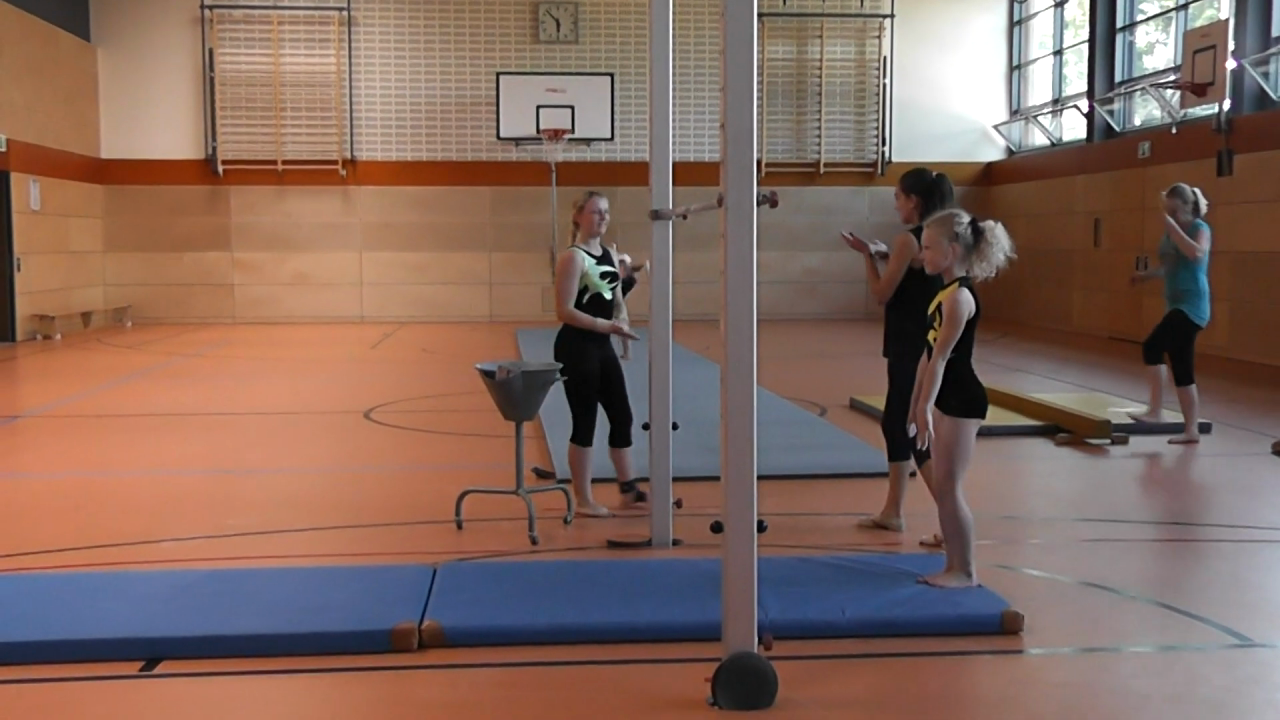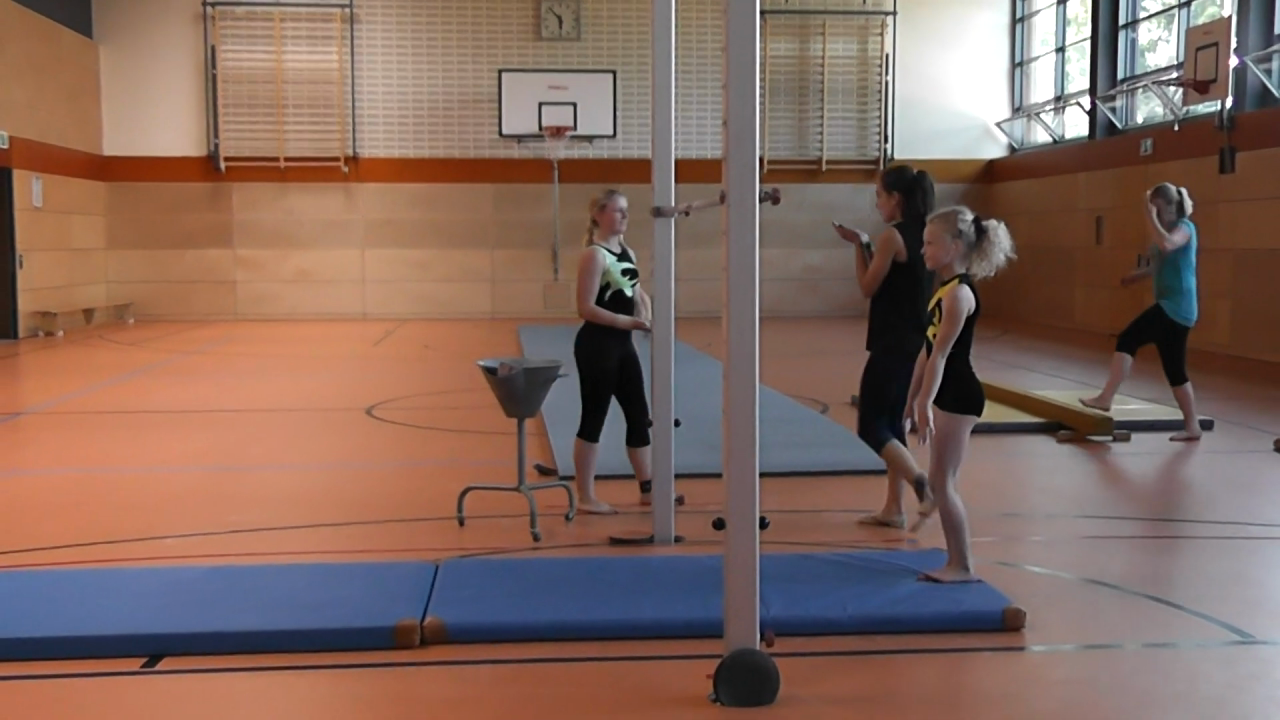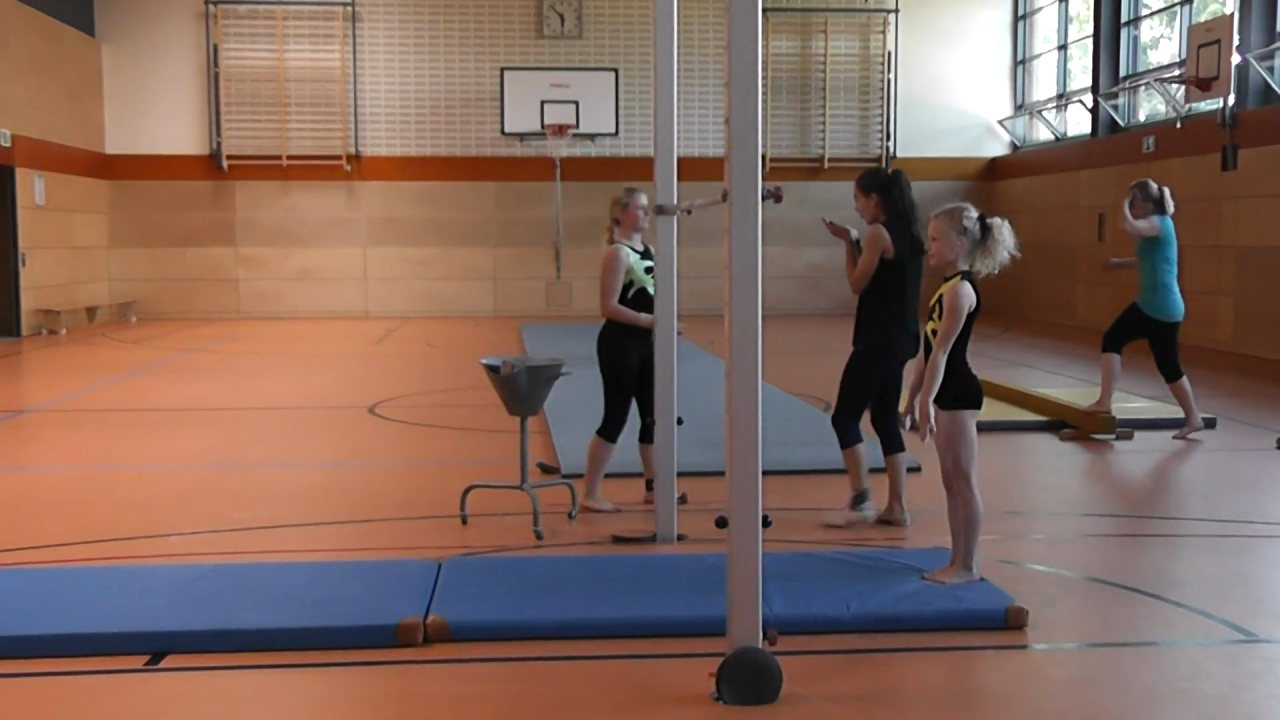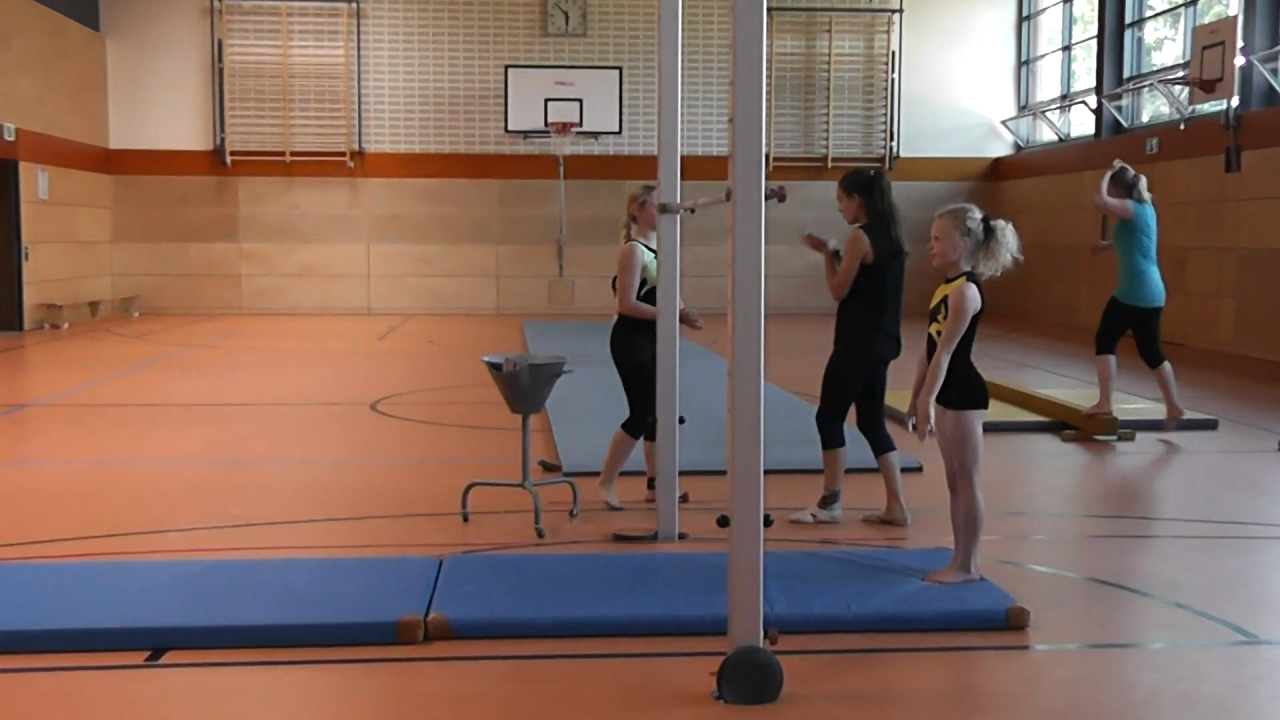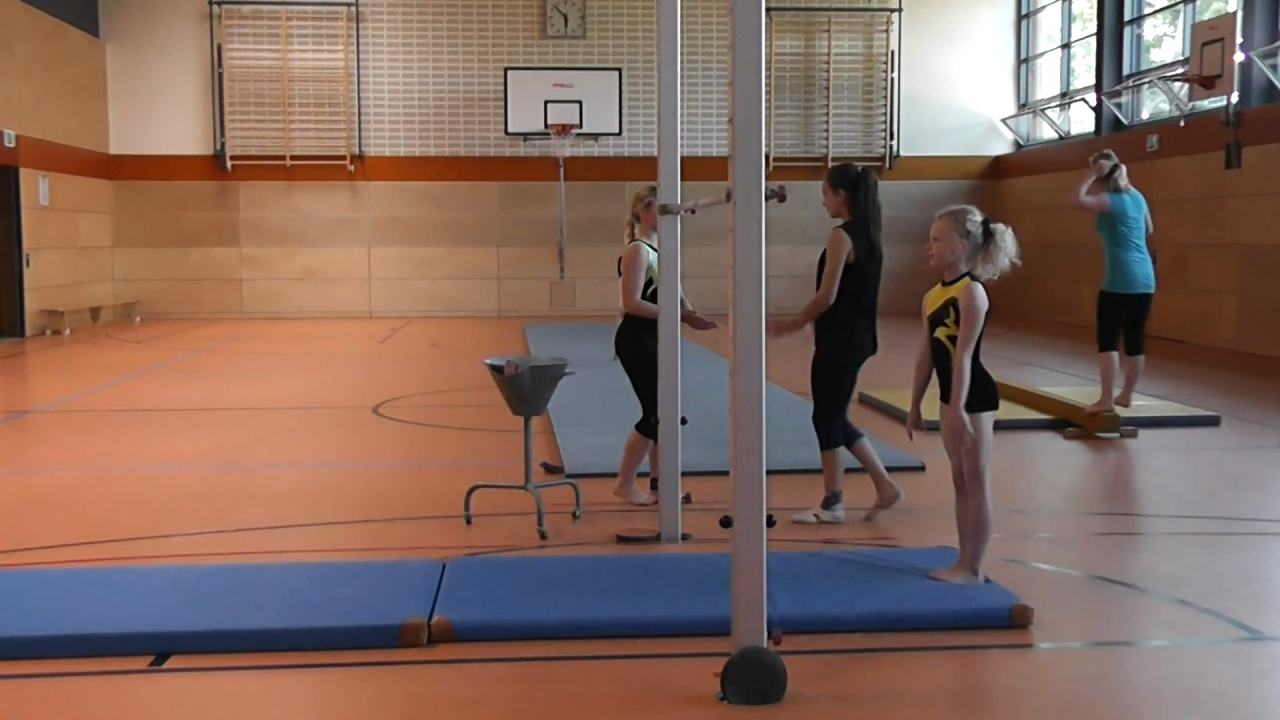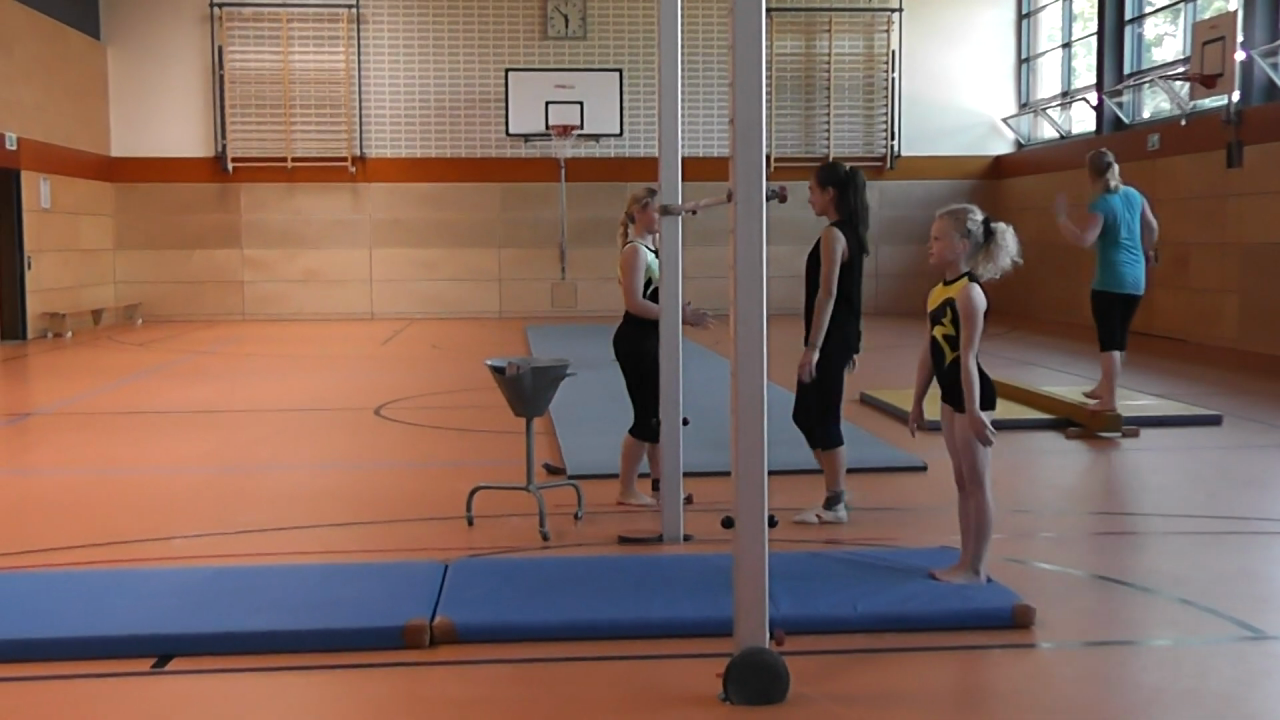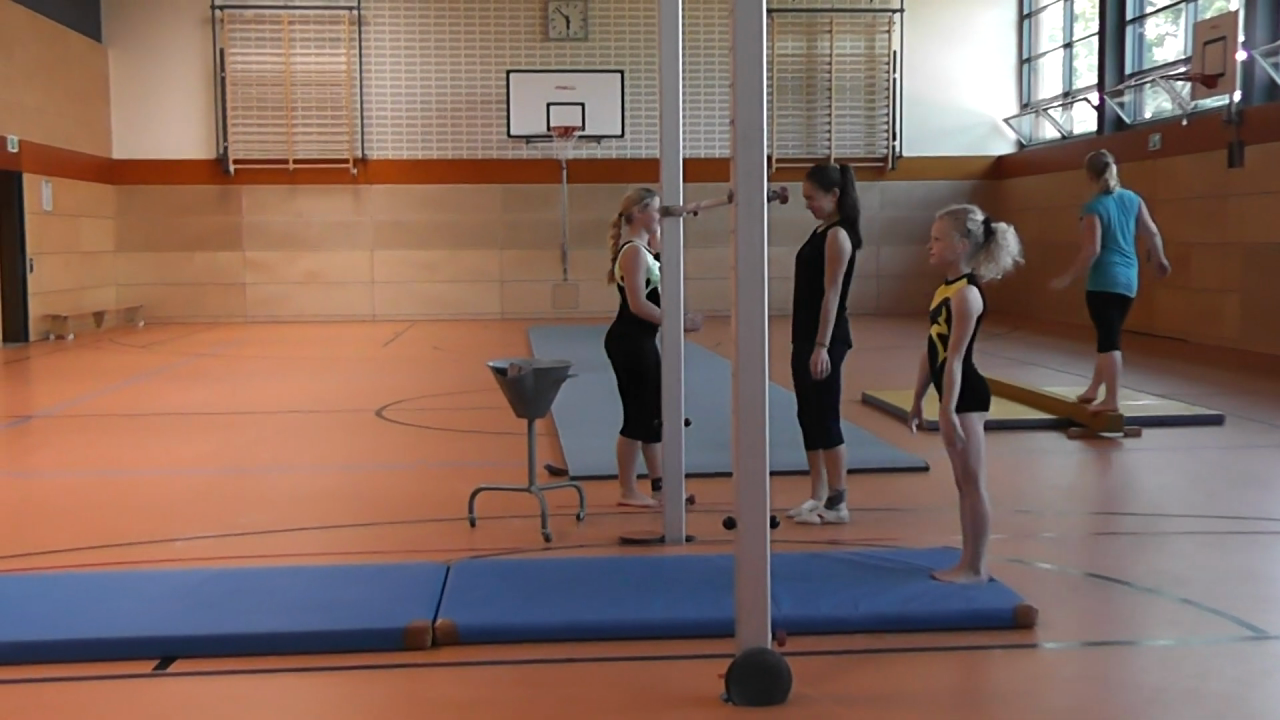
dt=0.2s
person 1, frame 1
left shoulder: (959, 297)
right shoulder: (944, 294)
left elbow: (941, 357)
right elbow: (927, 356)
left wrist: (925, 408)
right wrist: (915, 404)
left hip: (962, 400)
right hip: (946, 399)
left knee: (947, 488)
right knee: (941, 487)
left ankle: (966, 571)
right ankle: (953, 566)
person 1, frame 2
left shoulder: (959, 294)
right shoulder: (944, 291)
left elbow: (941, 354)
right elbow: (927, 352)
left wrist: (926, 403)
right wrist: (913, 400)
left hip: (958, 396)
right hip: (945, 396)
left knee: (941, 483)
right knee: (941, 483)
left ankle: (963, 566)
right ankle: (954, 562)
person 1, frame 3
left shoulder: (960, 290)
right shoulder: (948, 288)
left elbow: (942, 351)
right elbow: (928, 349)
left wrist: (926, 400)
right wrist: (912, 397)
left hip: (958, 393)
right hip: (945, 393)
left knee: (963, 482)
right knee: (950, 481)
left ankle: (967, 566)
right ankle: (957, 562)
person 1, frame 4
left shoulder: (965, 291)
right shoulder: (942, 290)
left elbow: (945, 351)
right elbow: (930, 351)
left wrist: (927, 401)
right wrist: (915, 399)
left hip: (963, 395)
right hip: (944, 393)
left knee: (967, 482)
right knee: (954, 481)
left ankle: (967, 566)
right ankle: (958, 562)
person 1, frame 5
left shoulder: (972, 293)
right shoulder: (931, 296)
left elbow: (964, 355)
right elbow: (926, 354)
left wrist: (961, 409)
right wrist: (915, 404)
left hip: (975, 396)
right hip: (951, 396)
left knee: (976, 484)
right knee: (960, 482)
left ankle: (973, 569)
right ankle: (964, 561)
person 1, frame 6
left shoulder: (969, 293)
right shoulder: (937, 293)
left elbow: (967, 357)
right elbow: (929, 352)
left wrist: (973, 413)
right wrist: (917, 402)
left hip: (972, 396)
right hip: (952, 395)
left knee: (976, 483)
right knee: (963, 482)
left ankle: (975, 569)
right ankle: (966, 561)
person 1, frame 7
left shoulder: (966, 295)
right shoulder: (943, 291)
left elbow: (954, 358)
right elbow: (931, 352)
left wrist: (948, 412)
right wrist: (917, 400)
left hip: (965, 396)
right hip: (951, 395)
left knee: (972, 483)
right knee: (963, 483)
left ankle: (976, 568)
right ankle: (967, 563)
person 2, frame 1
left shoulder: (909, 240)
left elbow: (882, 295)
left wrist: (866, 255)
right wrist: (879, 255)
left hip: (909, 351)
right hip: (924, 349)
left knee: (910, 436)
right knee: (896, 427)
right ankle: (892, 511)
person 2, frame 2
left shoulder: (893, 235)
right shoulder: (921, 236)
left elbow: (867, 288)
left wrist: (859, 246)
right wrist: (866, 246)
left hip: (892, 344)
right hip: (909, 343)
left knee: (871, 425)
right knee: (891, 422)
left ankle: (924, 489)
right ankle: (894, 506)
person 2, frame 3
left shoulder: (879, 233)
right shoulder: (908, 233)
left elbow: (857, 285)
left wrist: (849, 242)
right wrist: (855, 241)
left hip: (878, 341)
right hip: (899, 340)
left knee: (845, 417)
right knee: (886, 420)
left ankle: (860, 501)
right ankle: (896, 506)
person 2, frame 4
left shoulder: (859, 237)
right shoulder: (889, 237)
left elbow: (839, 290)
left wrist: (828, 254)
right wrist: (833, 252)
left hip: (858, 343)
right hip: (881, 343)
left knee: (829, 418)
right knee: (873, 423)
left ankle: (830, 503)
right ankle: (895, 506)
person 2, frame 5
left shoulder: (841, 237)
right shoulder: (866, 235)
left elbow: (827, 297)
left wrist: (794, 322)
right wrist: (805, 320)
left hip: (839, 340)
right hip: (856, 338)
left knee: (825, 419)
right knee: (836, 418)
left ankle: (833, 504)
right ankle: (885, 487)
person 2, frame 6
left shoulder: (832, 235)
right shoulder: (846, 232)
left elbow: (827, 295)
left wrist: (812, 348)
left hip: (832, 339)
right hip: (835, 338)
left knee: (824, 419)
right knee: (805, 415)
left ankle: (834, 504)
right ankle: (833, 492)
person 2, frame 7
left shoulder: (838, 235)
right shoulder: (820, 232)
left elbow: (832, 294)
left wrist: (822, 346)
left hip: (825, 339)
right hip: (807, 336)
left knee: (826, 420)
right knee: (808, 418)
left ankle: (836, 504)
right ankle: (818, 497)
person 3, frame 1
left shoulder: (609, 256)
right shoulder: (572, 257)
left elbow: (616, 302)
right elbow: (564, 311)
left wrist: (621, 322)
right wrist: (608, 326)
left hip: (603, 347)
right hip: (577, 347)
left knee: (623, 417)
right knee: (585, 422)
left ankle: (629, 490)
right ankle: (583, 500)
person 3, frame 2
left shoulder: (627, 252)
right shoulder: (594, 256)
left elbow: (637, 297)
right elbow: (586, 309)
left wrist: (644, 317)
right wrist: (630, 322)
left hip: (623, 346)
right hip: (596, 345)
left knee: (639, 417)
right knee: (593, 419)
left ankle: (649, 488)
right ankle: (586, 496)
person 3, frame 3
left shoulder: (647, 250)
right shoulder: (617, 254)
right elbow: (609, 307)
right wrist: (651, 321)
left hip: (645, 344)
right hip: (619, 344)
left knee: (652, 416)
right knee: (615, 418)
left ankle: (653, 488)
right ankle: (591, 493)
person 3, frame 4
left shoulder: (660, 247)
right shoulder: (632, 251)
right elbow: (626, 304)
left wrist: (680, 313)
left hip: (653, 339)
right hip: (631, 340)
left knee: (656, 414)
right knee: (641, 415)
left ankle: (653, 485)
right ankle: (606, 483)
person 3, frame 5
left shoulder: (660, 249)
right shoulder: (637, 251)
right elbow: (632, 303)
right wrist: (676, 314)
left hip: (655, 340)
right hip: (636, 341)
left knee: (662, 413)
right knee: (653, 414)
left ankle: (658, 485)
right ankle: (625, 484)
person 3, frame 6
left shoulder: (653, 249)
right shoulder: (634, 251)
right elbow: (635, 304)
right wrist: (679, 316)
left hip: (652, 341)
right hip: (636, 342)
left knee: (658, 415)
right knee: (646, 417)
left ankle: (660, 486)
right ankle: (627, 490)
person 3, frame 7
left shoulder: (643, 248)
right shoulder: (634, 251)
right elbow: (638, 305)
right wrist: (678, 322)
left hip: (641, 341)
right hip: (631, 341)
left knee: (654, 414)
right knee: (638, 415)
left ankle: (659, 486)
right ankle: (629, 491)
person 4, frame 1
left shoulder: (1199, 229)
right shoulder: (1169, 232)
left elbow: (1195, 254)
left wrist: (1172, 226)
right wrist: (1147, 275)
left hip: (1191, 307)
right hip: (1175, 306)
left knee: (1152, 347)
right knee: (1181, 368)
left ankle: (1155, 410)
right ankle: (1192, 429)
person 4, frame 2
left shoulder: (1185, 227)
right shoulder: (1168, 228)
left elbow: (1167, 245)
left wrist: (1153, 217)
right wrist: (1137, 274)
left hip: (1175, 306)
right hip: (1175, 308)
left knee: (1127, 341)
right knee: (1175, 369)
left ankle: (1104, 399)
right ankle: (1192, 425)
person 4, frame 3
left shoulder: (1158, 223)
right shoulder: (1157, 223)
left elbow: (1127, 225)
left wrist: (1128, 202)
right wrist: (1120, 263)
left hip: (1155, 304)
right hip: (1169, 305)
left knee: (1112, 340)
right knee: (1169, 364)
left ankle: (1105, 401)
right ankle: (1193, 418)
person 4, frame 4
left shoulder: (1131, 209)
right shoulder: (1144, 208)
left elbow: (1100, 201)
left wrist: (1108, 174)
right wrist: (1108, 245)
left hip: (1132, 292)
right hip: (1153, 291)
left knee: (1104, 341)
right knee: (1152, 352)
left ankle: (1105, 404)
right ankle: (1173, 406)
person 4, frame 5
left shoulder: (1109, 200)
right shoulder: (1136, 196)
left elbow: (1078, 199)
right elbow: (1149, 230)
left wrist: (1092, 175)
left hip: (1120, 279)
right hip: (1145, 278)
left knee: (1108, 339)
right knee: (1135, 340)
left ankle: (1106, 400)
right ankle: (1125, 395)
person 4, frame 6
left shoulder: (1100, 204)
right shoulder: (1134, 195)
left elbow: (1084, 241)
right elbow: (1153, 228)
left wrist: (1061, 216)
right wrist: (1150, 250)
left hip: (1111, 279)
right hip: (1137, 278)
left knee: (1109, 339)
right knee: (1119, 337)
left ankle: (1108, 399)
right ankle: (1103, 388)
person 4, frame 7
left shoulder: (1094, 207)
right shoulder: (1131, 198)
left elbow: (1092, 250)
right elbow: (1152, 232)
left wrist: (1067, 278)
right wrist: (1160, 260)
left hip: (1103, 281)
right hip: (1129, 280)
left knee: (1109, 339)
right knee: (1109, 337)
left ankle: (1111, 400)
right ankle: (1092, 391)
